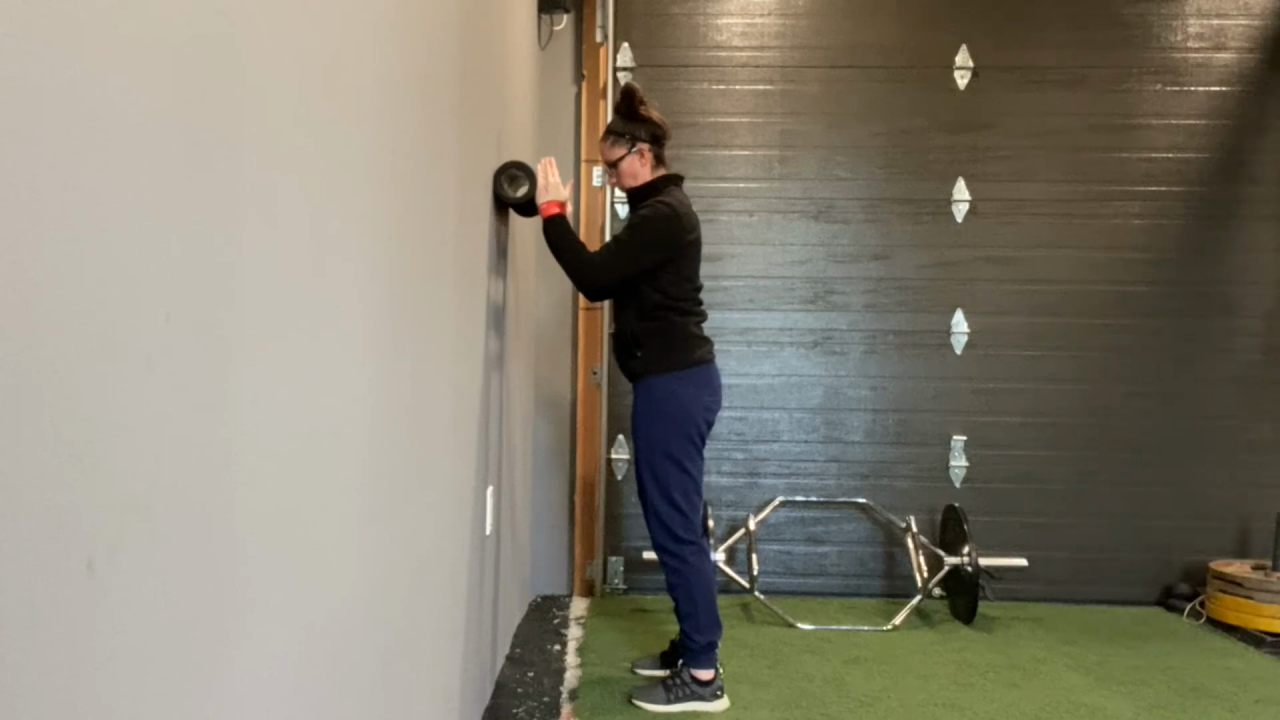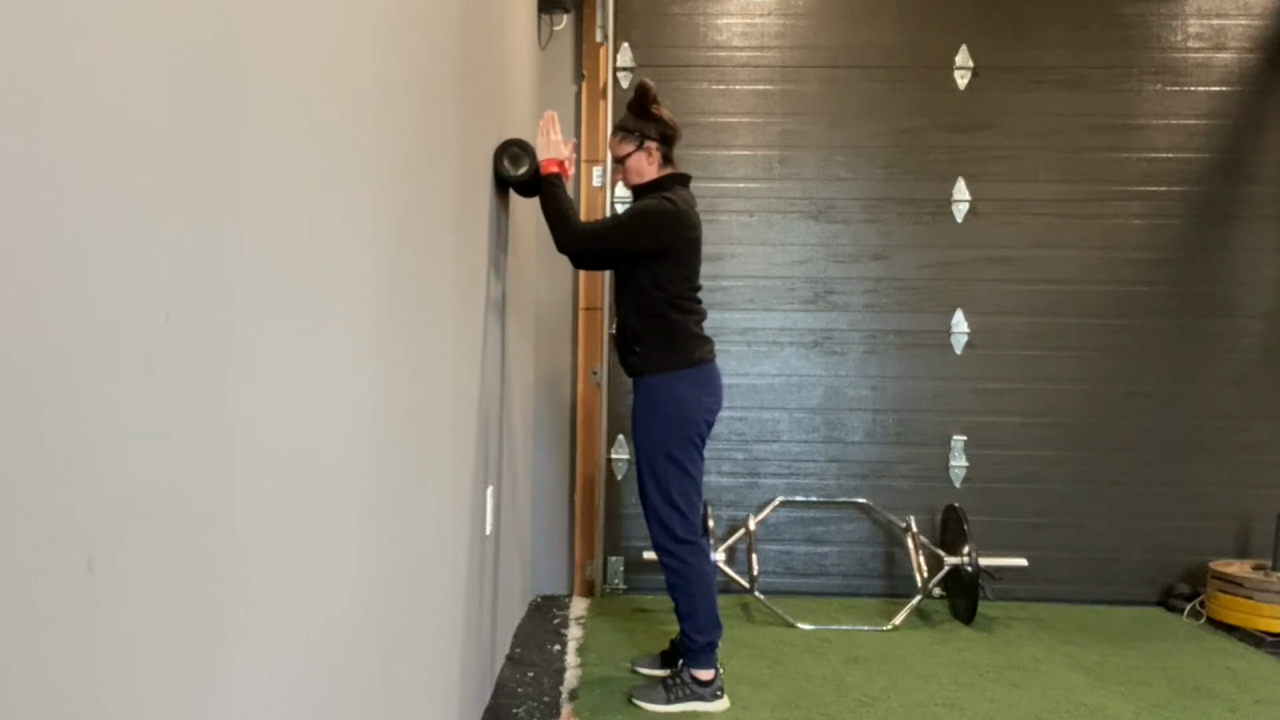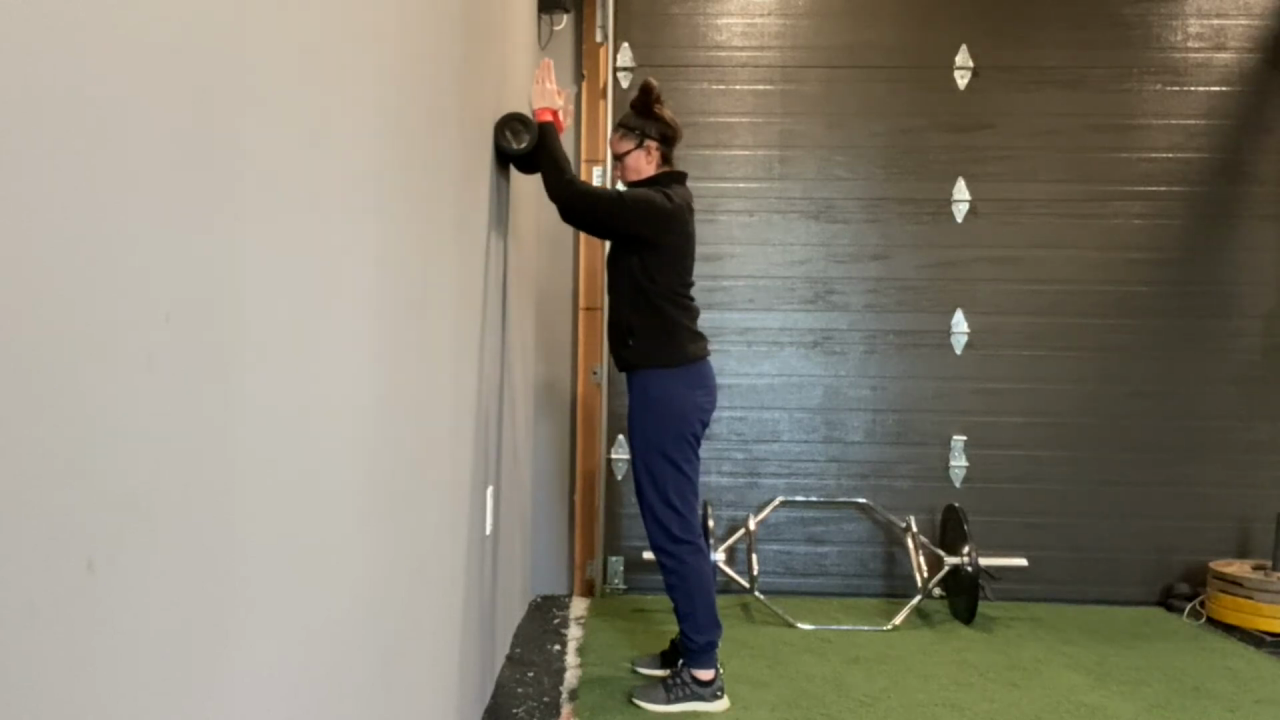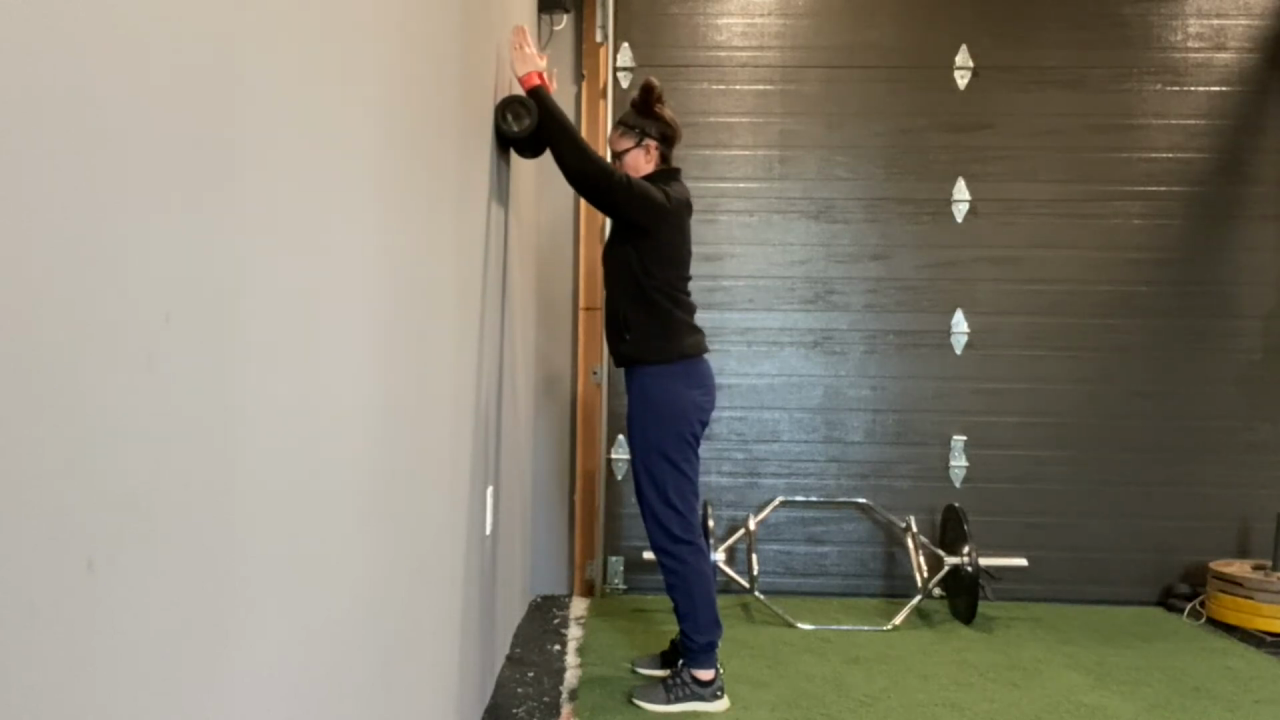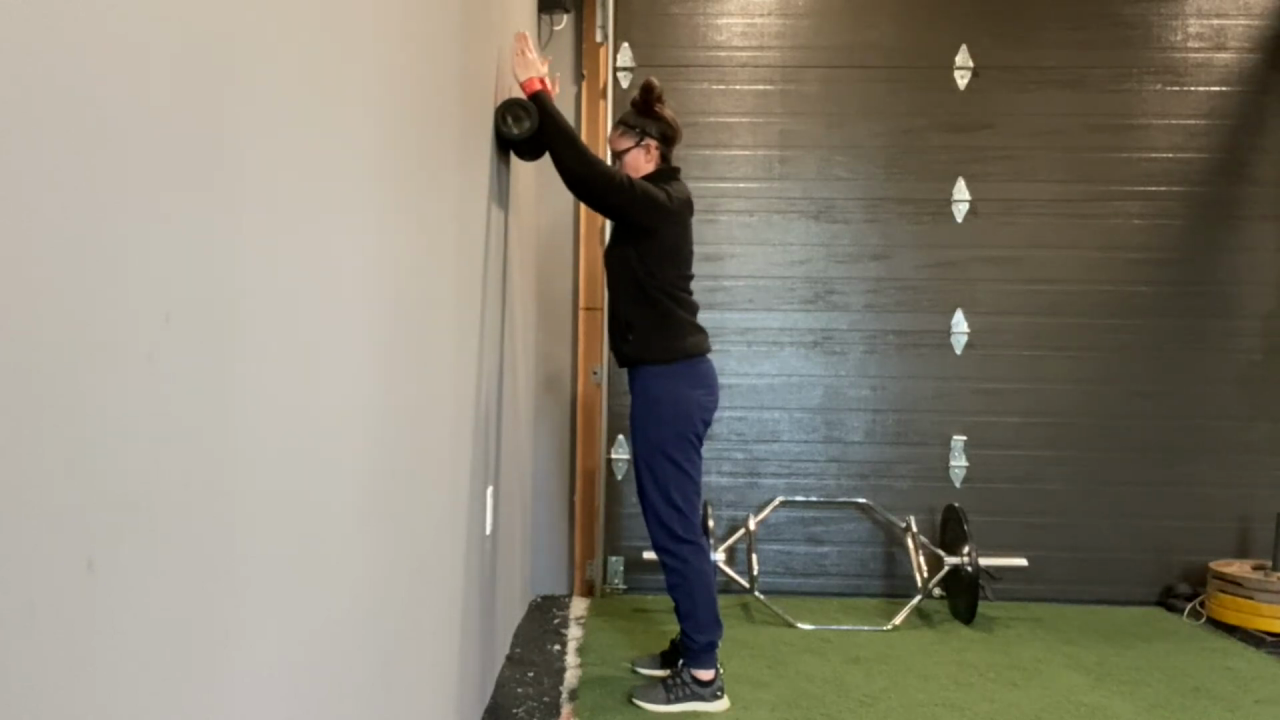
dt=1s
person 1, frame 1
left shoulder: (663, 215)
right shoulder: (661, 209)
left elbow: (595, 279)
right elbow: (613, 278)
left wrist: (552, 213)
right wrist: (558, 215)
left hip: (674, 384)
right hip: (676, 380)
left knee: (677, 528)
right knee: (675, 524)
right ankle: (692, 649)
person 1, frame 2
left shoulder: (664, 212)
right shoulder: (664, 208)
left elbow: (576, 243)
right elbow: (593, 252)
left wrist: (551, 171)
right wrist: (560, 179)
left hip: (675, 384)
right hip: (676, 380)
left knee: (676, 528)
right knee: (674, 524)
right ankle: (692, 649)
person 1, frame 3
left shoulder: (657, 207)
right shoulder: (660, 205)
left elbow: (571, 199)
right elbow: (588, 204)
left wrist: (545, 121)
right wrist: (553, 132)
left hip: (668, 382)
right hip: (671, 376)
left knee: (674, 526)
right knee: (672, 523)
right ankle: (692, 649)
person 1, frame 4
left shoulder: (652, 204)
right shoulder: (658, 201)
left elbow: (582, 167)
right elbow: (589, 168)
left wrist: (535, 86)
right wrist: (542, 95)
left hip: (667, 380)
right hip: (670, 375)
left knee: (673, 527)
right knee: (672, 523)
right ankle: (693, 649)
person 1, frame 5
left shoulder: (653, 204)
right shoulder: (659, 201)
left elbow: (580, 172)
right elbow: (591, 174)
left wrist: (537, 92)
right wrist: (547, 104)
left hip: (670, 381)
right hip: (673, 376)
left knee: (675, 527)
right knee: (672, 524)
right ankle: (694, 649)
